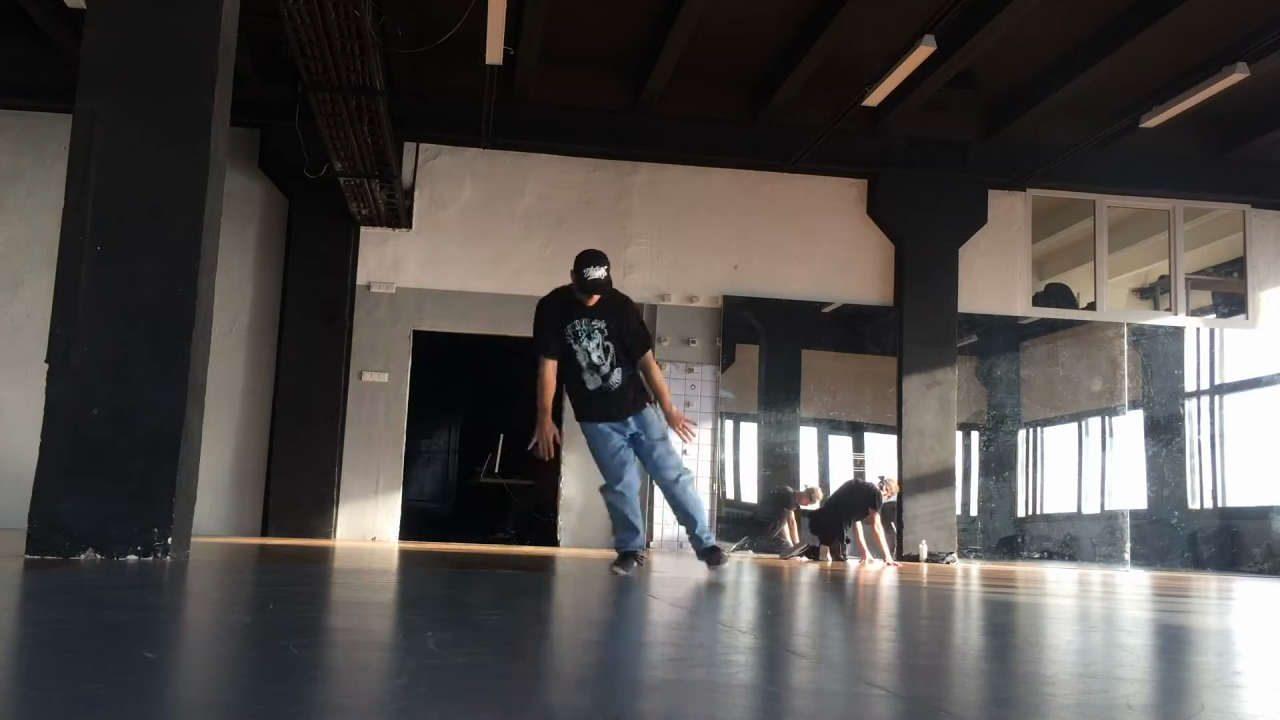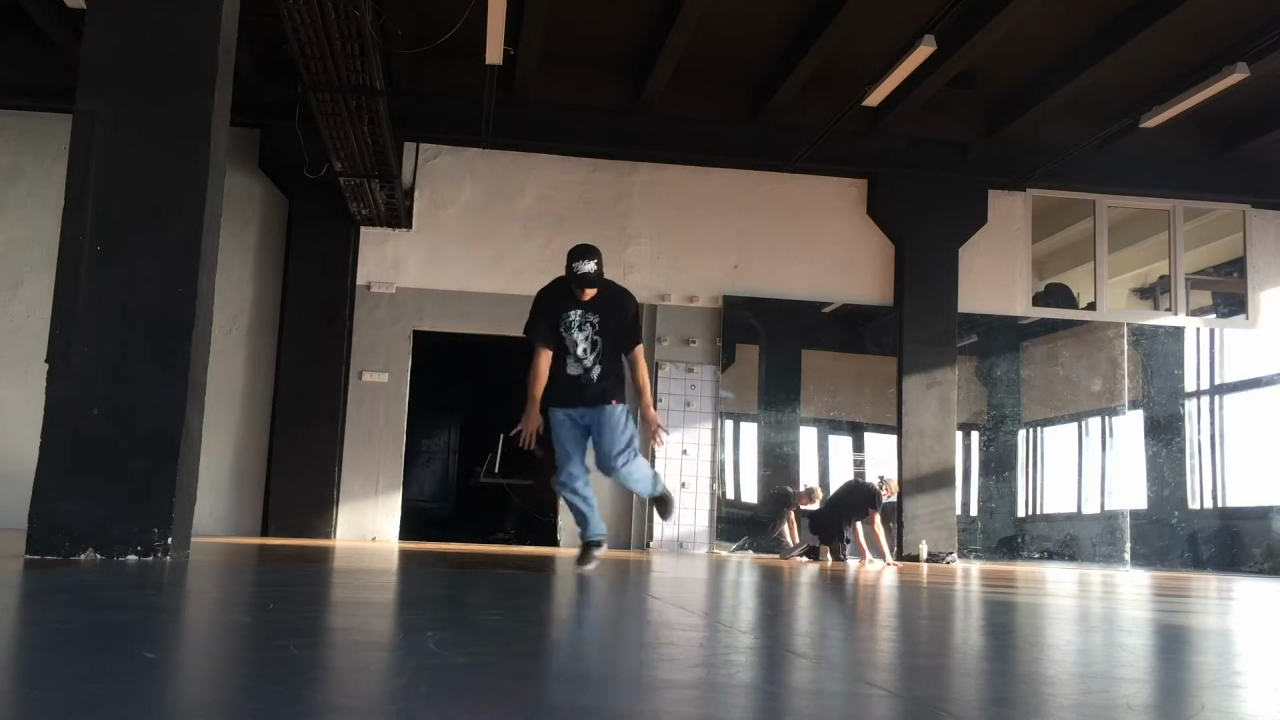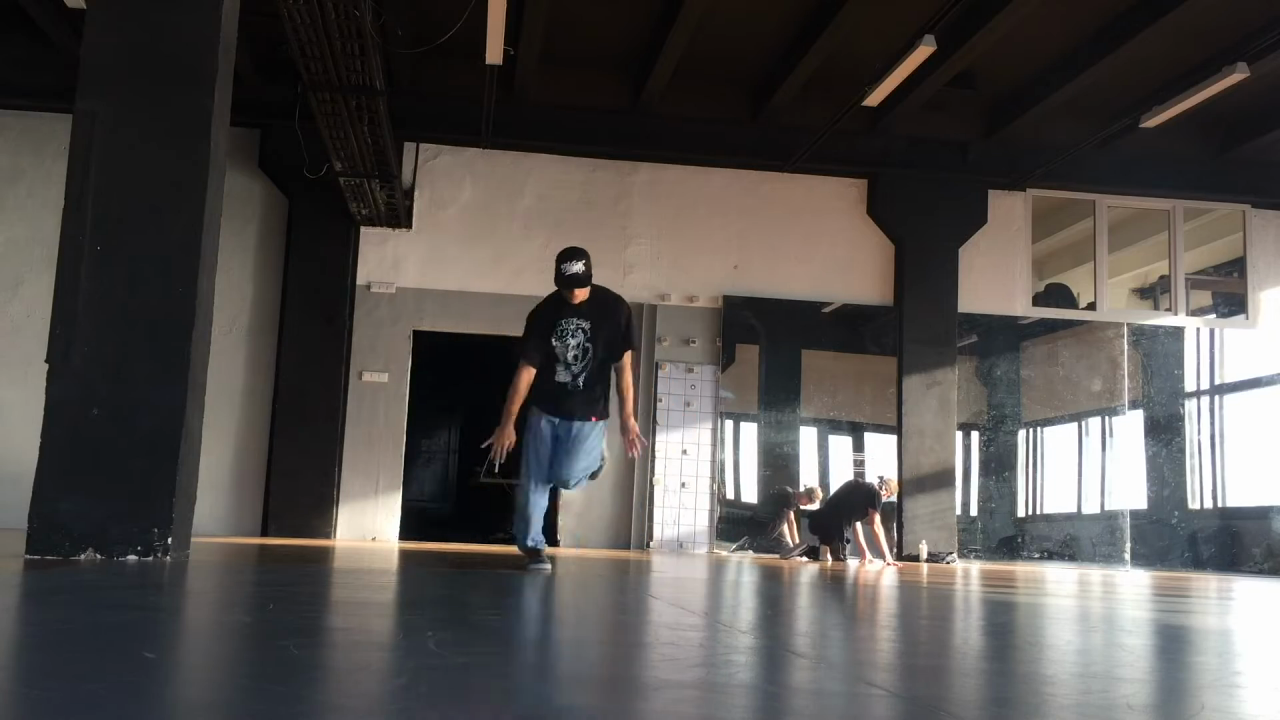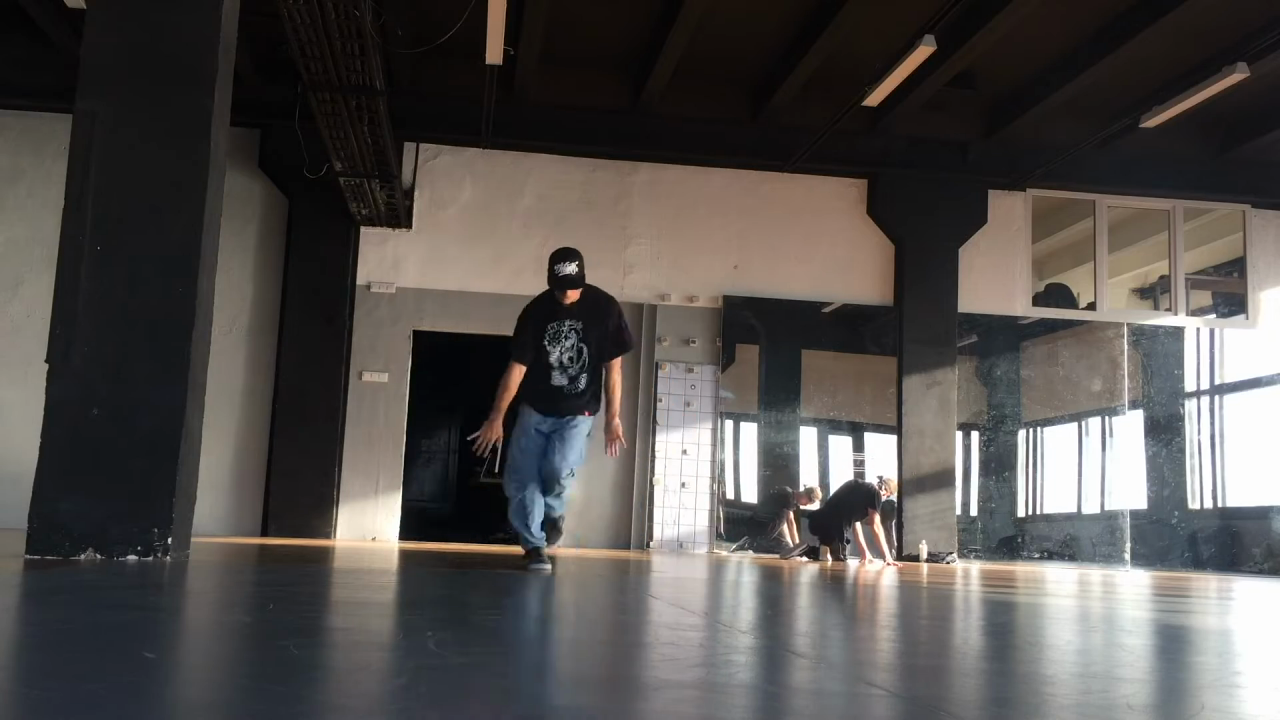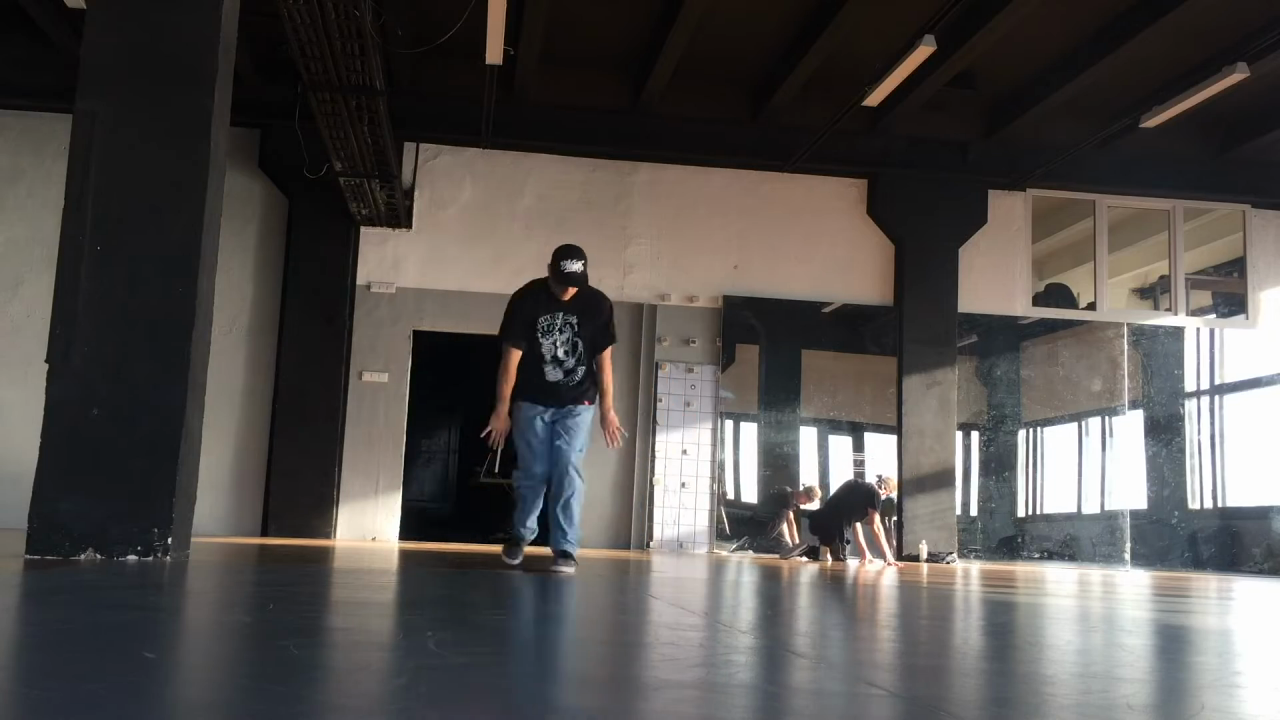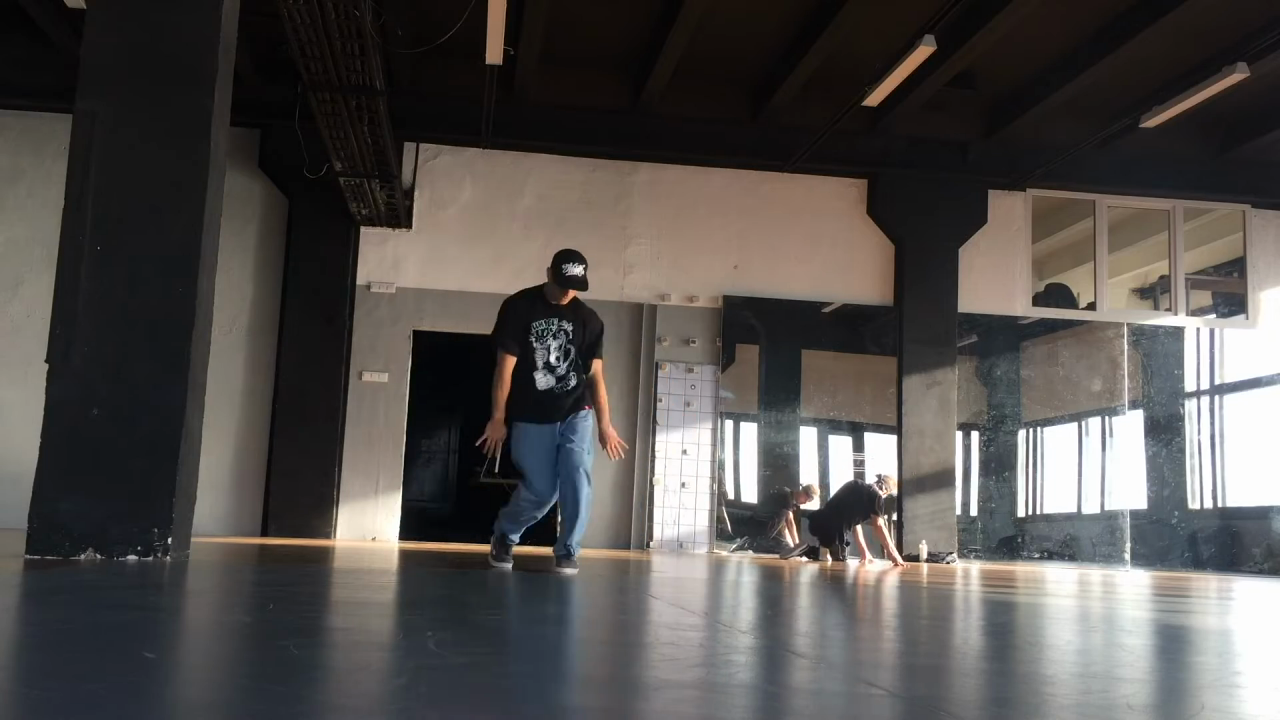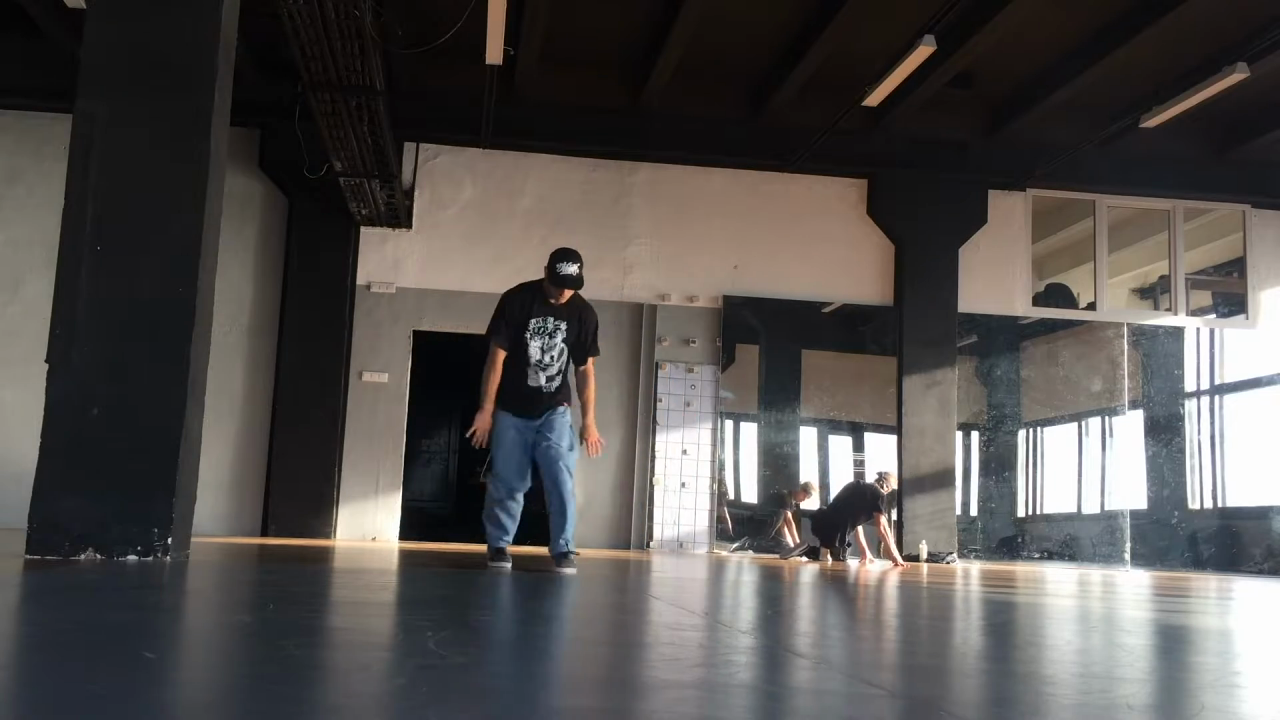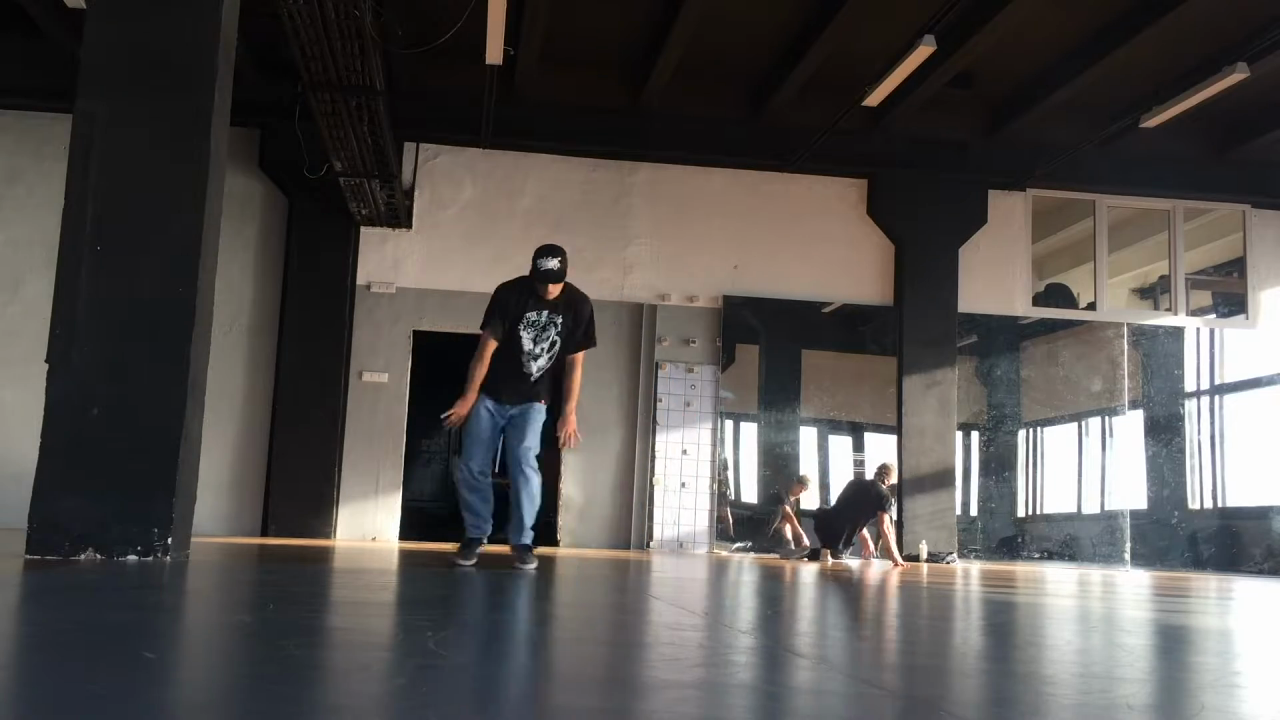
dt=0.1s
person 1, frame 1
left shoulder: (624, 309)
right shoulder: (552, 310)
left elbow: (646, 359)
right elbow: (548, 368)
left wrist: (668, 408)
right wrist: (544, 420)
left hip: (637, 407)
right hip: (596, 418)
left knee: (669, 472)
right knee: (622, 481)
left ankle: (705, 542)
right ankle: (632, 548)
person 1, frame 2
left shoulder: (621, 301)
right shoulder: (548, 299)
left elbow: (635, 357)
right elbow: (542, 357)
left wrist: (647, 407)
right wrist: (532, 409)
left hip: (607, 399)
right hip: (563, 403)
left knee: (615, 463)
right knee: (569, 474)
left ankle: (653, 487)
right ankle: (592, 536)
person 1, frame 3
left shoulder: (614, 308)
right shoulder: (545, 313)
left elbow: (623, 367)
right elbow: (527, 369)
left wrist: (628, 419)
right wrist: (507, 424)
left hip: (587, 413)
right hip: (545, 410)
left knee: (568, 475)
right knee: (533, 480)
left ankle: (592, 455)
right ankle: (532, 545)
person 1, frame 4
left shoulder: (605, 309)
right shoulder: (535, 312)
left elbow: (613, 367)
right elbow: (516, 368)
left wrist: (613, 418)
right wrist: (495, 419)
left hip: (577, 412)
right hip: (535, 409)
left knee: (555, 471)
right knee: (519, 478)
left ankle: (553, 510)
right ankle: (533, 544)
person 1, frame 5
left shoulder: (598, 305)
right shoulder: (526, 301)
left elbow: (603, 360)
right elbow: (510, 359)
left wrist: (607, 410)
right wrist: (502, 410)
left hip: (577, 404)
right hip: (533, 402)
left knee: (566, 469)
right knee: (534, 471)
left ankle: (564, 548)
right ankle: (522, 535)
person 1, frame 6
left shoulder: (588, 319)
right shoulder: (518, 307)
left elbow: (594, 374)
right elbow: (505, 366)
left wrist: (605, 424)
right wrist: (497, 418)
left hip: (575, 413)
right hip: (530, 416)
left knee: (577, 476)
right knee: (540, 489)
left ankle: (568, 551)
right ankle: (505, 535)
person 1, frame 7
left shoulder: (584, 314)
right shoulder: (516, 301)
left elbow: (586, 370)
right elbow: (497, 358)
left wrist: (589, 420)
right wrist: (487, 411)
left hip: (554, 409)
right hip: (510, 409)
left knee: (558, 470)
right knee: (509, 480)
left ankle: (562, 548)
right ankle: (499, 543)
person 1, frame 8
left shoulder: (579, 306)
right shoulder: (509, 294)
left elbow: (575, 362)
right elbow: (487, 346)
left wrist: (569, 411)
right wrist: (469, 396)
left hip: (531, 400)
right hip: (491, 396)
left knee: (524, 464)
right knee: (473, 465)
left ankle: (522, 541)
right ankle: (475, 535)
